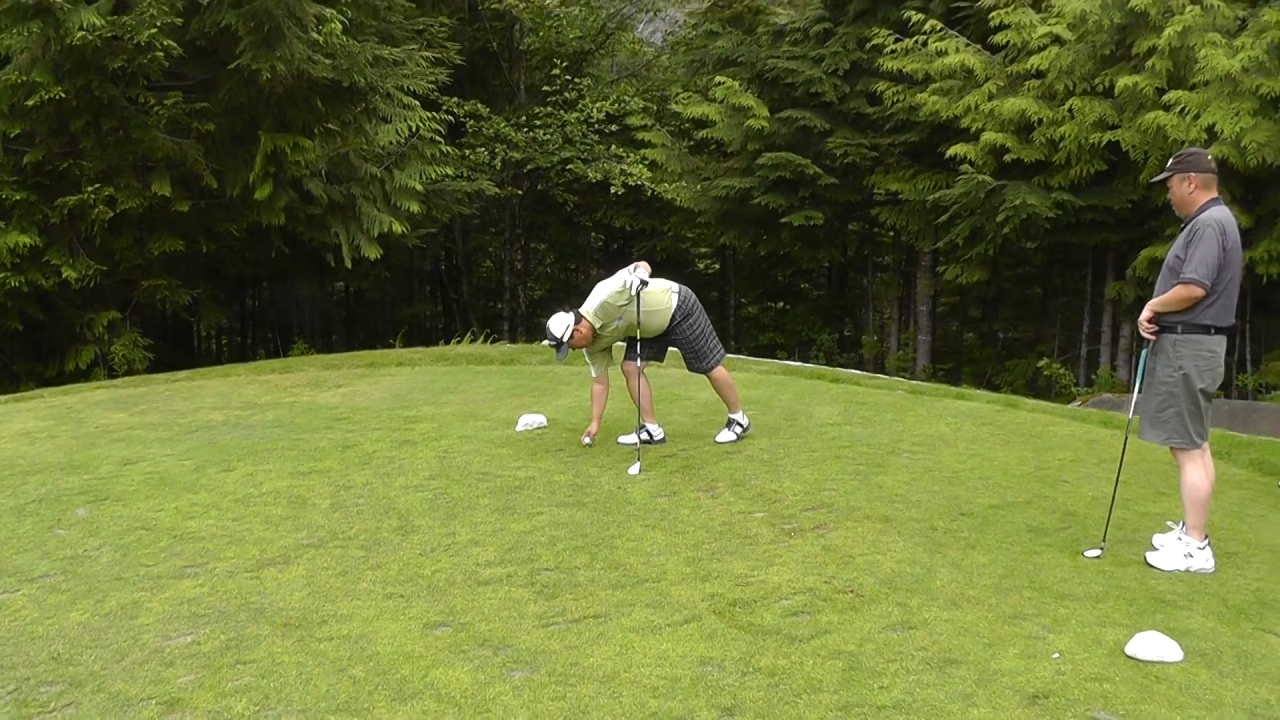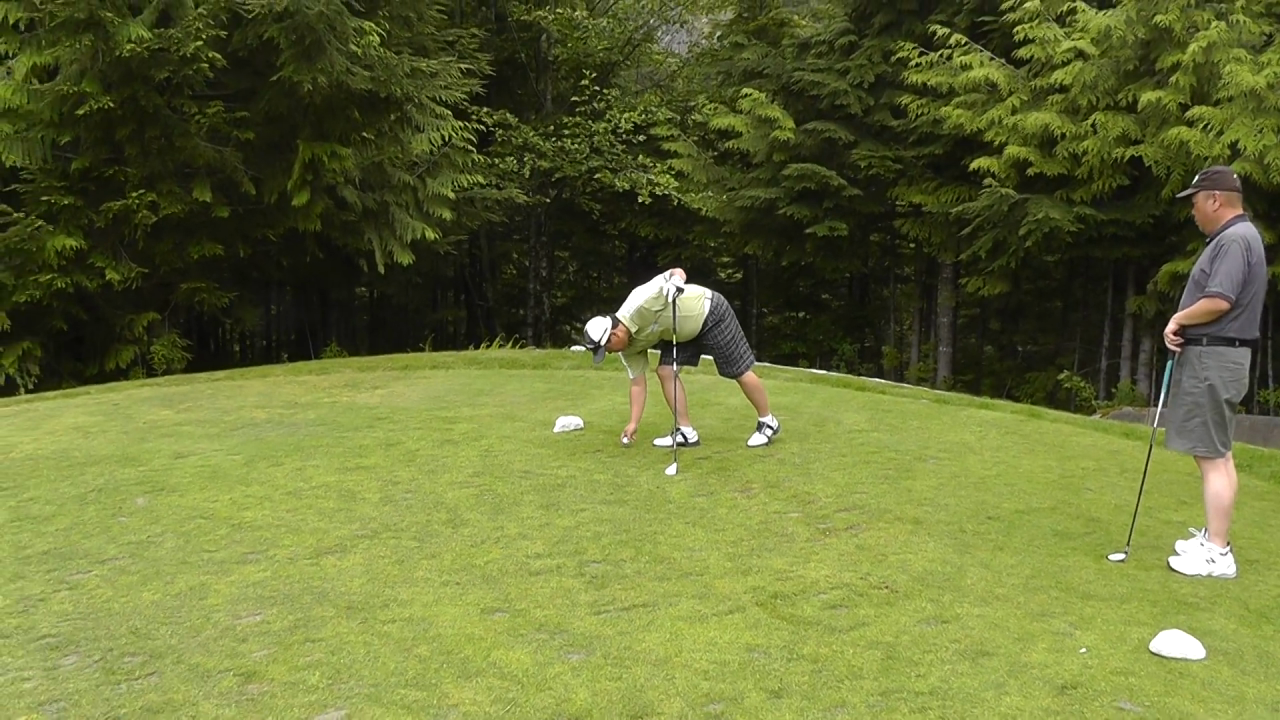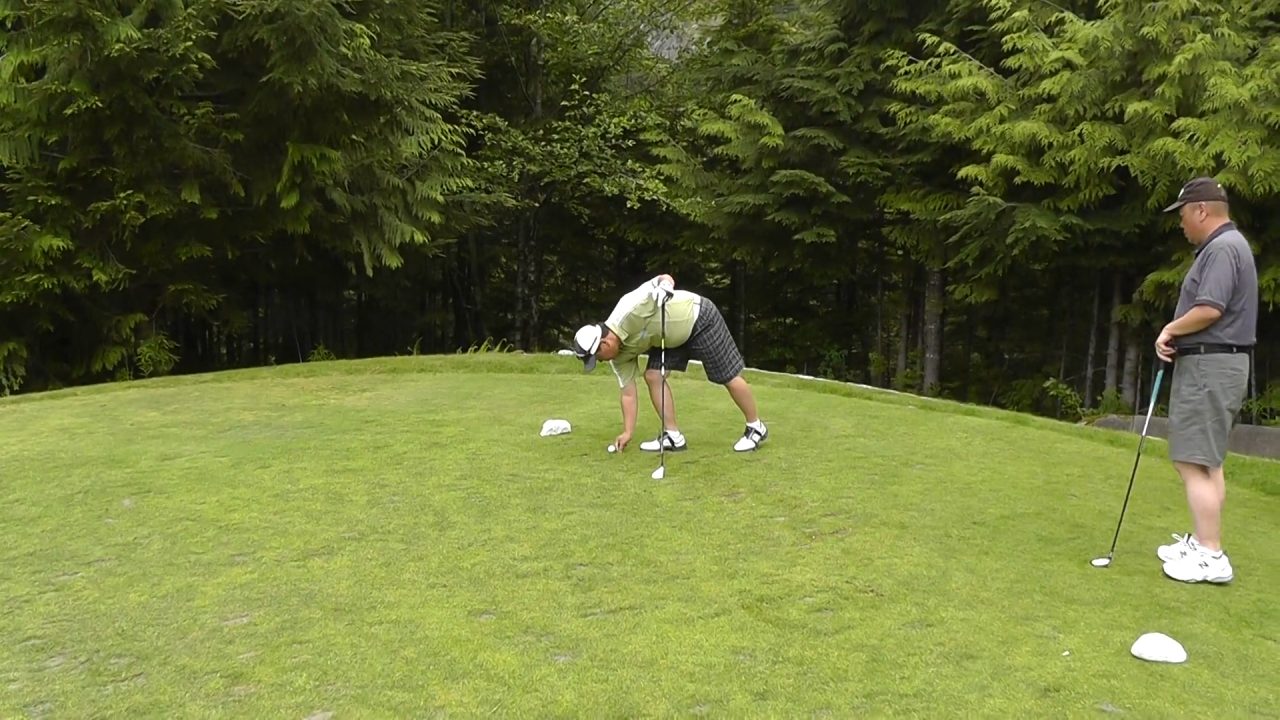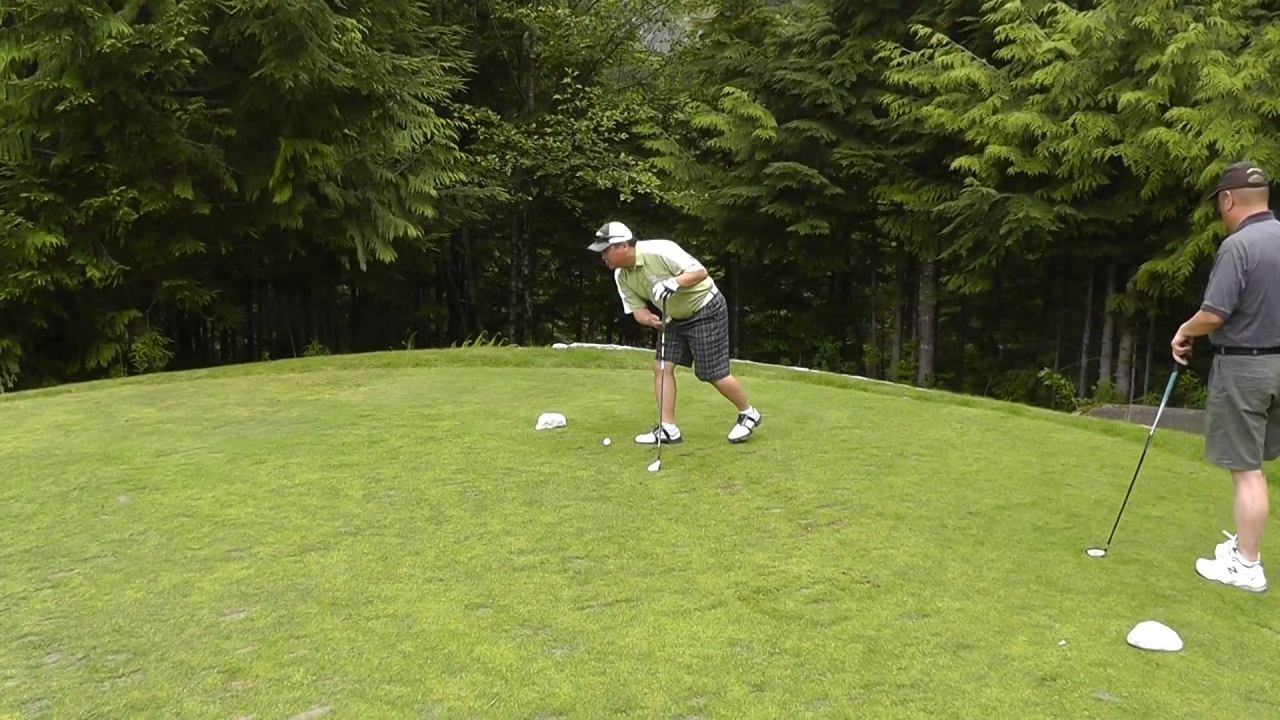
dt=1s
person 1, frame 1
left shoulder: (1209, 223)
right shoulder: (1207, 222)
left elbow: (1193, 288)
left wrist: (1152, 307)
right wrist: (1158, 313)
left hip: (1188, 346)
right hip: (1187, 342)
left knee: (1188, 448)
right knee: (1194, 444)
left ankle: (1196, 547)
right ankle: (1191, 531)
person 1, frame 2
left shoulder: (1234, 239)
right shoulder: (1232, 237)
left elbow: (1218, 301)
left wrist: (1178, 319)
right wrist: (1184, 326)
left hip: (1213, 357)
right hip: (1213, 354)
left knee: (1212, 456)
right knee: (1218, 452)
left ankle: (1217, 553)
right ankle: (1213, 538)
person 1, frame 3
left shoulder: (1222, 247)
right shoulder: (1225, 246)
left elbow: (1209, 309)
left wrist: (1169, 330)
right wrist: (1177, 335)
left hip: (1210, 366)
right hip: (1215, 364)
left knee: (1191, 462)
right knee: (1208, 462)
left ankle: (1213, 556)
right ankle: (1199, 545)
person 1, frame 4
left shoulder: (1238, 246)
left elbow: (1213, 314)
left wrist: (1183, 331)
left hip: (1243, 366)
left knee: (1244, 469)
right ankle: (1244, 545)
person 2, frame 1
left shoulder: (603, 299)
right shoulder: (595, 341)
left elbow: (643, 265)
right elbow: (600, 381)
left wrist: (640, 272)
right wrist: (595, 423)
left hip: (678, 307)
right hip: (650, 326)
left knee: (709, 366)
right knee: (630, 367)
left ankle: (738, 420)
right ankle: (652, 429)
person 2, frame 2
left shoulder: (640, 304)
right shoulder: (630, 345)
left elbow: (678, 272)
right elbow: (638, 383)
left wrist: (675, 279)
right wrist: (633, 422)
left hip: (710, 313)
left knee: (740, 371)
right knee: (665, 371)
left ankle: (768, 422)
right ankle: (686, 432)
person 2, frame 3
left shoulder: (629, 313)
right shoulder: (621, 353)
left elbow: (665, 277)
right elbow: (628, 392)
left wrist: (665, 284)
right wrist: (628, 432)
left hip: (700, 319)
left knee: (728, 377)
right knee: (653, 376)
left ankle: (755, 428)
right ankle: (673, 435)
person 2, frame 4
left shoulder: (660, 251)
right shoulder: (622, 275)
left elbow: (700, 273)
right elbow: (638, 309)
left wrist: (672, 283)
right wrist: (651, 319)
left hip: (705, 310)
right hip: (675, 318)
left knee: (714, 373)
right knee: (662, 367)
left ankle: (748, 414)
right ankle: (668, 428)
